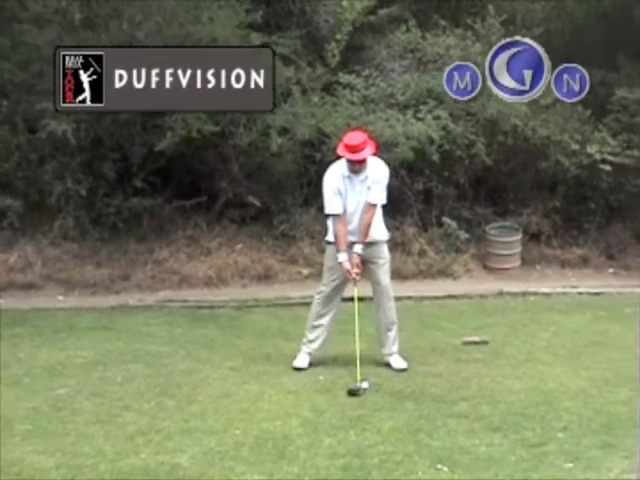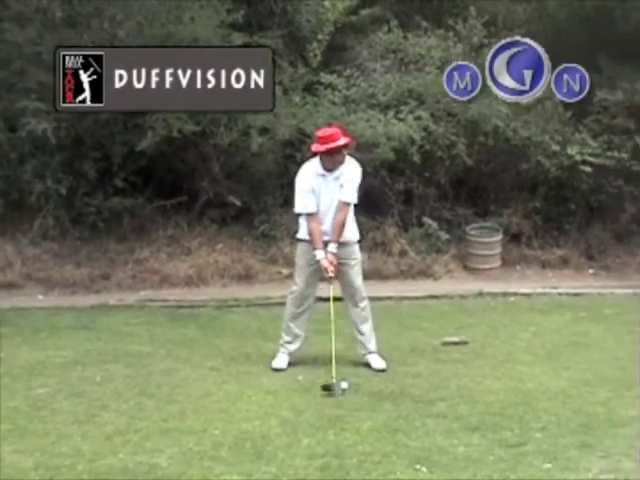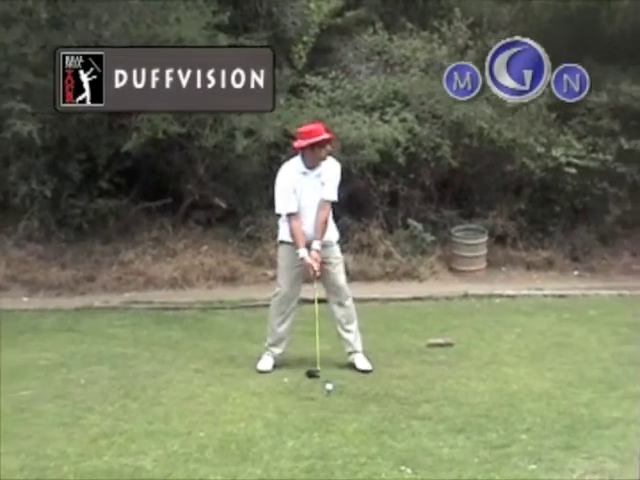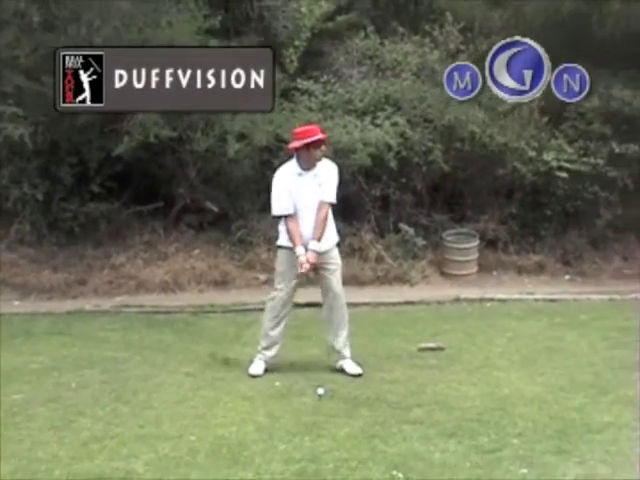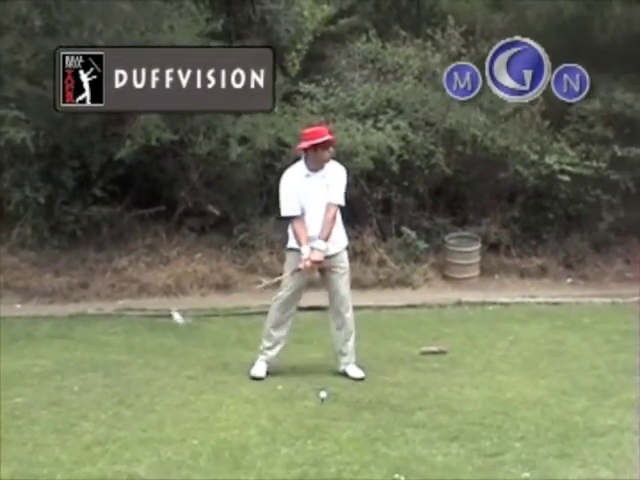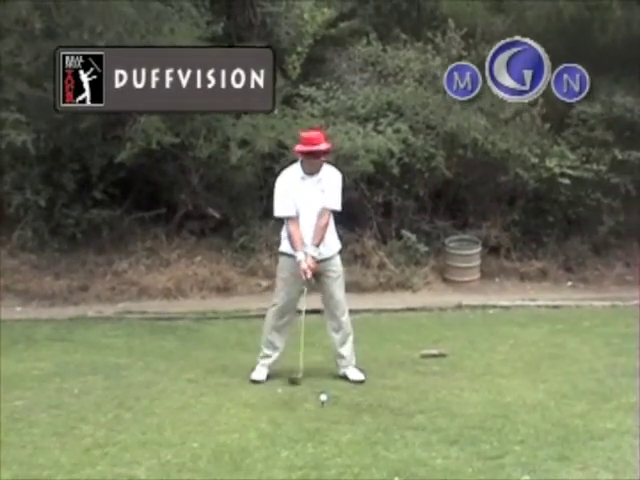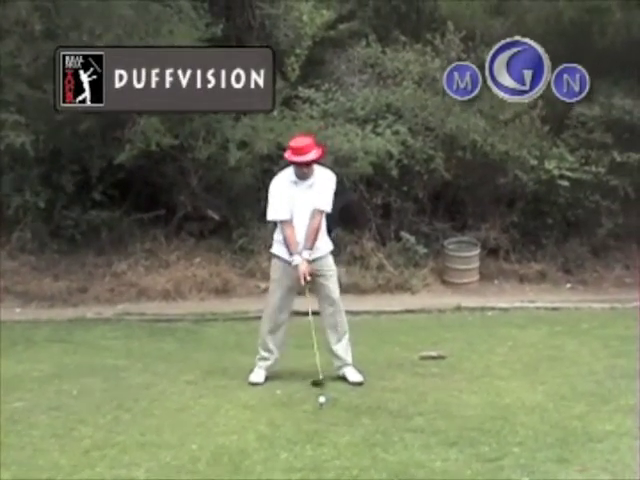
dt=0.4s
person 1, frame 1
left shoulder: (379, 169)
right shoulder: (333, 175)
left elbow: (369, 212)
right elbow: (338, 219)
left wrist: (358, 251)
right wrist: (343, 257)
left hip: (374, 241)
right hip: (340, 241)
left knee: (384, 293)
right knee: (326, 294)
left ankle: (391, 351)
right ankle: (307, 350)
person 1, frame 2
left shoulder: (352, 168)
right shoulder: (306, 174)
left elbow: (342, 210)
right elbow: (312, 218)
left wrist: (333, 249)
right wrist: (320, 255)
left hip: (345, 241)
right hip: (311, 241)
left knee: (357, 293)
right knee: (300, 294)
left ankle: (370, 351)
right ankle: (286, 350)
person 1, frame 3
left shoulder: (332, 167)
right shoulder: (287, 174)
left elbow: (324, 209)
right elbow: (292, 218)
left wrist: (316, 247)
right wrist: (303, 253)
left hip: (325, 241)
right hip: (292, 242)
left knee: (341, 293)
right knee: (284, 296)
left ankle: (355, 351)
right ankle: (271, 352)
person 1, frame 4
left shoulder: (329, 169)
right shoulder: (283, 176)
left elbow: (323, 210)
right elbow: (289, 219)
left wrist: (313, 248)
right wrist: (300, 252)
left hip: (325, 246)
right hip: (291, 246)
left knee: (336, 298)
right knee: (279, 300)
left ankle: (343, 356)
right ankle: (264, 356)
person 1, frame 5
left shoulder: (337, 171)
right shoulder: (291, 177)
left elbow: (332, 211)
right elbow: (296, 219)
left wrist: (320, 248)
right wrist: (306, 250)
left hip: (334, 248)
right hip: (300, 248)
left knee: (342, 304)
right knee: (284, 301)
left ankle: (347, 361)
right ankle: (265, 357)
person 1, frame 6
left shoulder: (333, 176)
right shoulder: (286, 179)
left elbow: (325, 216)
right elbow: (291, 221)
left wrist: (312, 253)
right wrist: (301, 256)
left hip: (326, 253)
right hip: (292, 253)
left knee: (338, 307)
right knee: (281, 307)
left ankle: (347, 364)
right ankle: (265, 362)
person 1, frame 7
left shoulder: (326, 177)
right shoulder: (279, 183)
left elbow: (316, 218)
right elbow: (285, 224)
left wrist: (306, 255)
right wrist: (297, 260)
left hip: (319, 254)
right hip: (286, 256)
left knee: (333, 306)
right knee: (275, 311)
left ankle: (344, 364)
right ankle: (262, 364)
